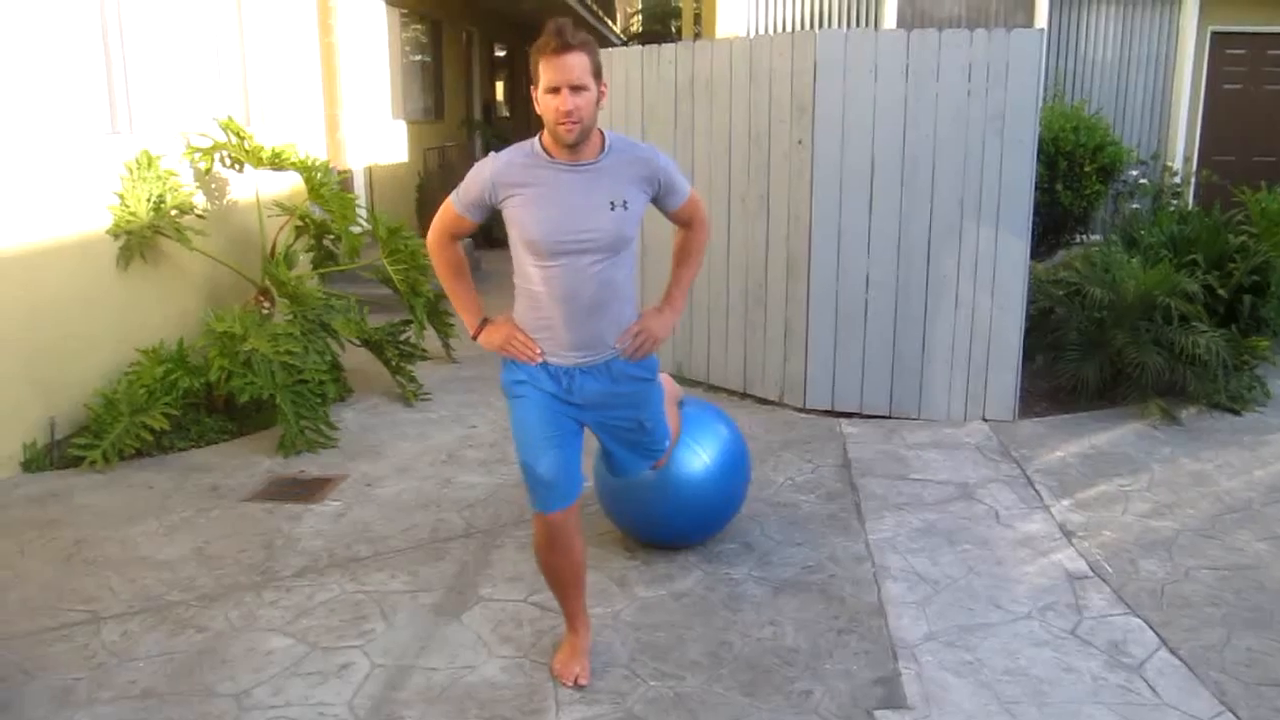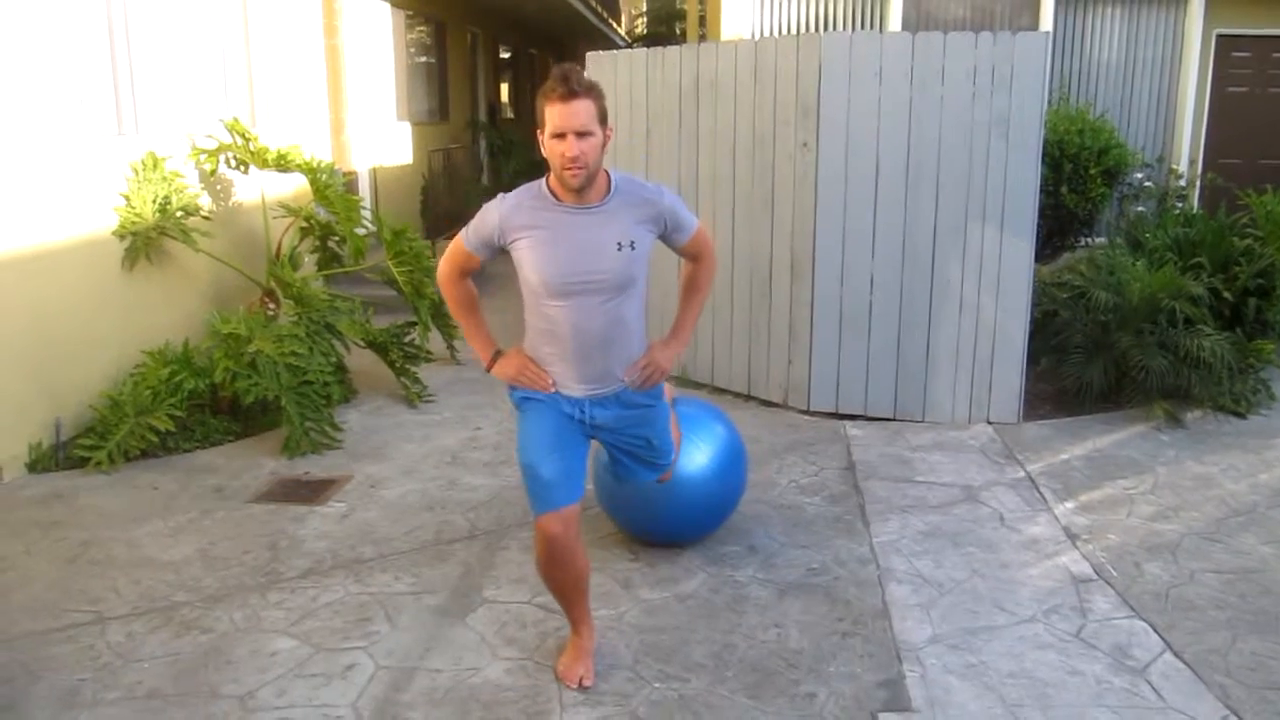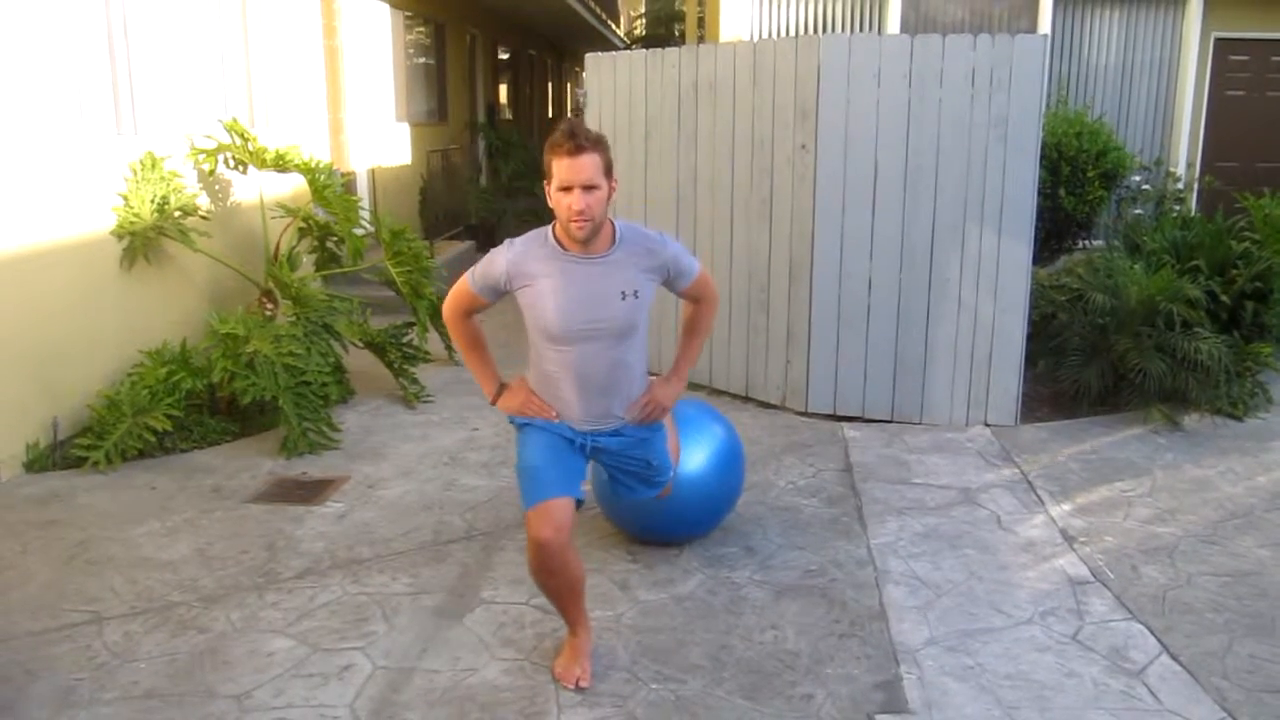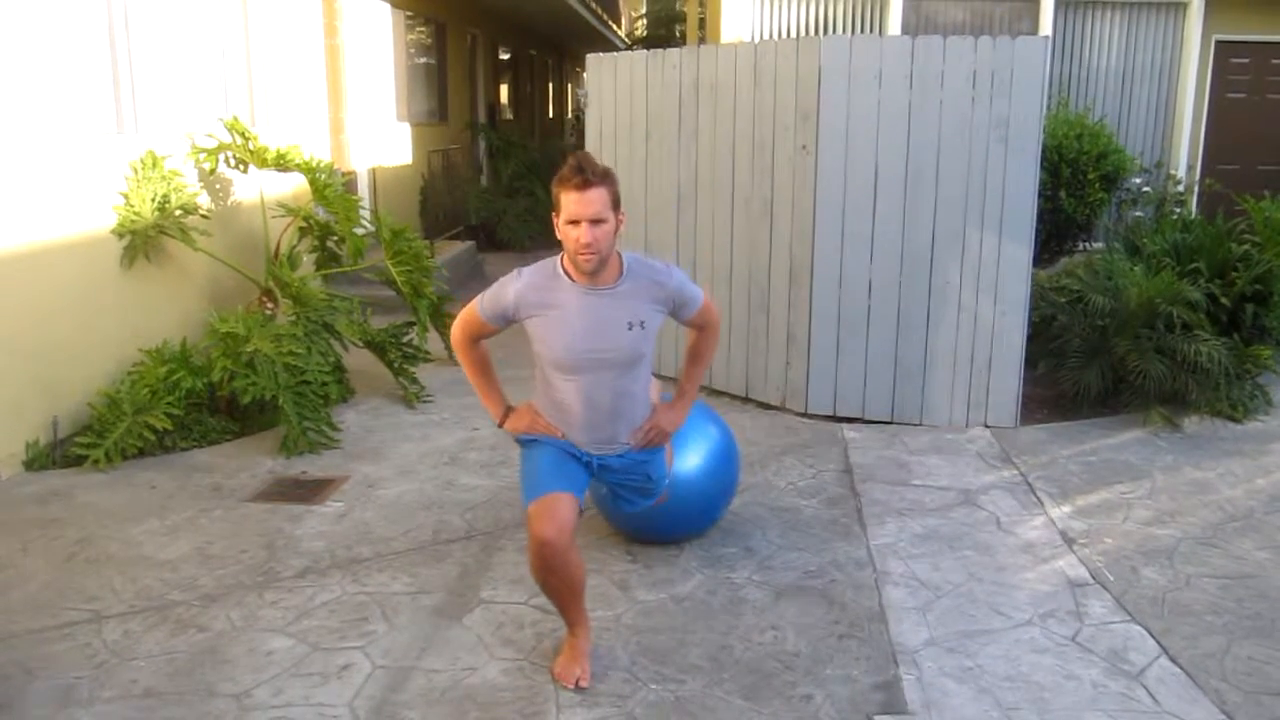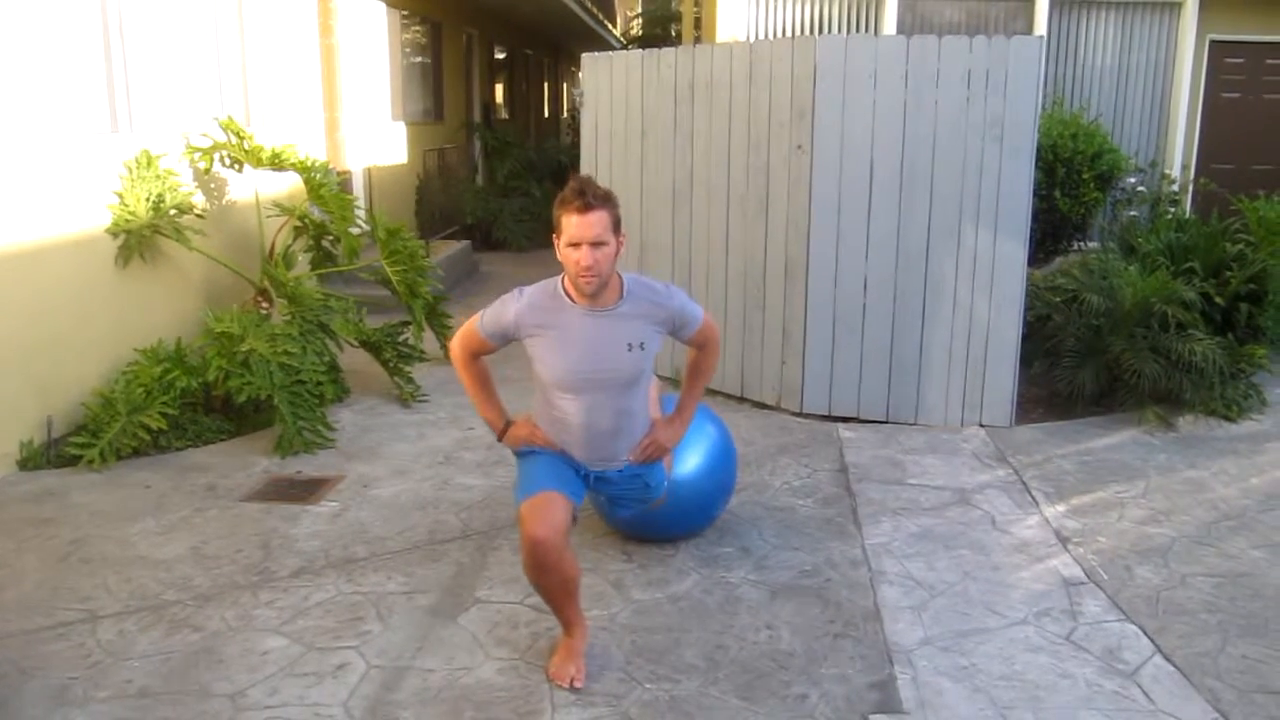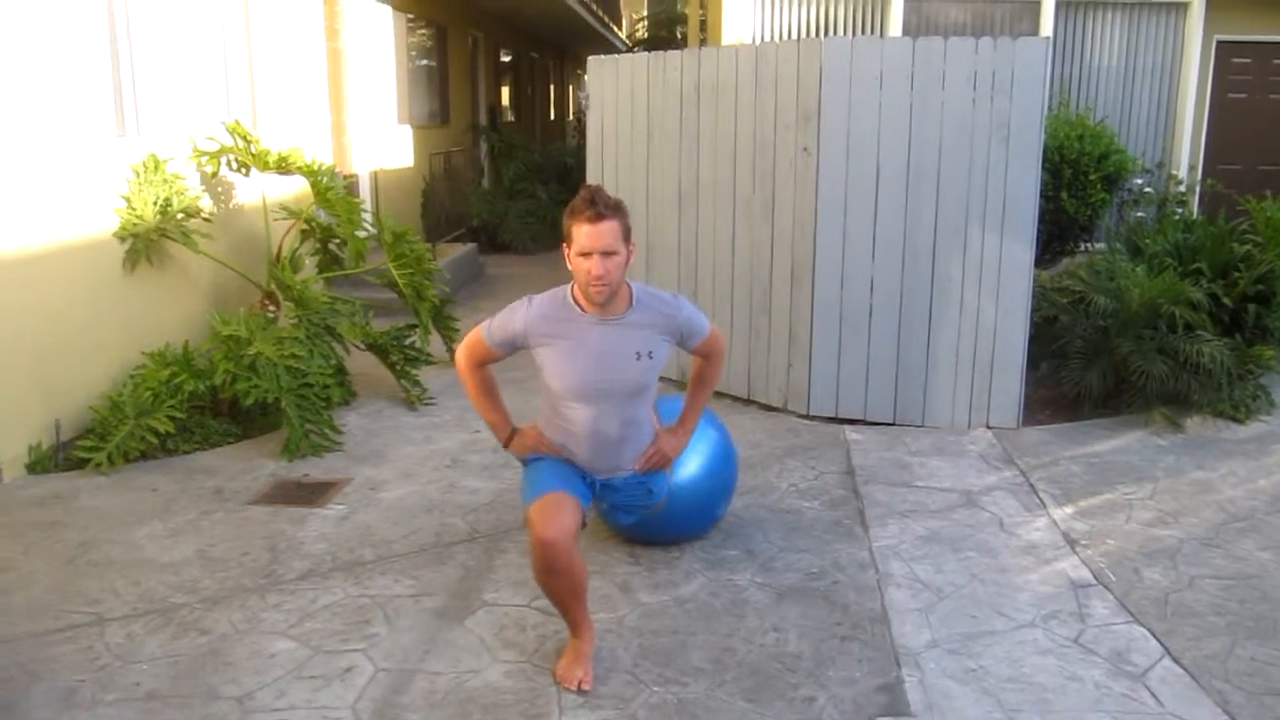
dt=0.5s
person 1, frame 1
left shoulder: (644, 164)
right shoulder: (501, 172)
left elbow: (694, 224)
right elbow: (441, 237)
left wrist: (670, 309)
right wrist: (479, 323)
left hip: (620, 363)
right hip: (537, 372)
left knee: (651, 460)
right knee: (555, 516)
left ankle: (663, 390)
right ankle: (577, 629)
person 1, frame 2
left shoulder: (651, 203)
right shoulder: (509, 214)
left elbow: (703, 256)
right elbow: (451, 273)
left wrist: (676, 342)
right wrist: (492, 356)
left hip: (629, 389)
right hip: (548, 395)
left knee: (658, 475)
right knee: (555, 528)
left ankle: (664, 398)
right ankle: (581, 632)
person 1, frame 3
left shoulder: (655, 251)
right shoulder: (515, 260)
left elbow: (704, 298)
right elbow: (455, 311)
left wrist: (676, 380)
right wrist: (496, 389)
left hip: (629, 418)
right hip: (550, 422)
left knee: (658, 491)
right knee: (547, 535)
left ankle: (663, 417)
right ankle: (578, 632)
person 1, frame 4
left shoulder: (660, 282)
right shoulder: (524, 290)
left elbow: (708, 325)
right elbow: (463, 335)
left wrist: (678, 404)
right wrist: (503, 412)
left hip: (633, 439)
right hip: (556, 440)
left knee: (651, 500)
right knee: (548, 537)
right ankle: (577, 633)
person 1, frame 5
left shoulder: (660, 302)
right shoulder: (524, 308)
left elbow: (708, 342)
right elbow: (462, 350)
left wrist: (678, 421)
right wrist: (503, 425)
left hip: (631, 454)
right hip: (554, 451)
left knee: (652, 502)
right knee: (540, 536)
right ankle: (573, 631)
person 1, frame 6
left shoulder: (668, 313)
right shoulder: (533, 317)
left elbow: (713, 352)
right elbow: (468, 358)
left wrist: (683, 430)
right wrist: (509, 434)
left hip: (636, 462)
right hip: (559, 459)
left knee: (643, 515)
right knee: (550, 539)
right ankle: (581, 636)
